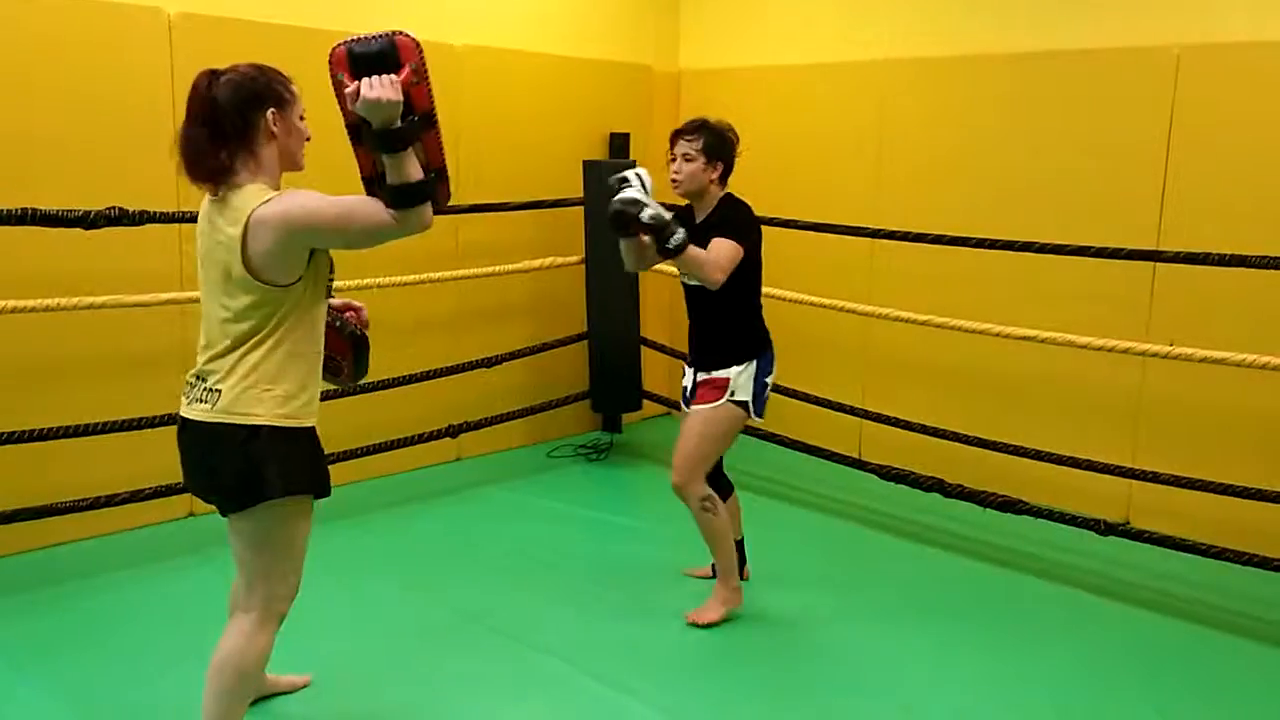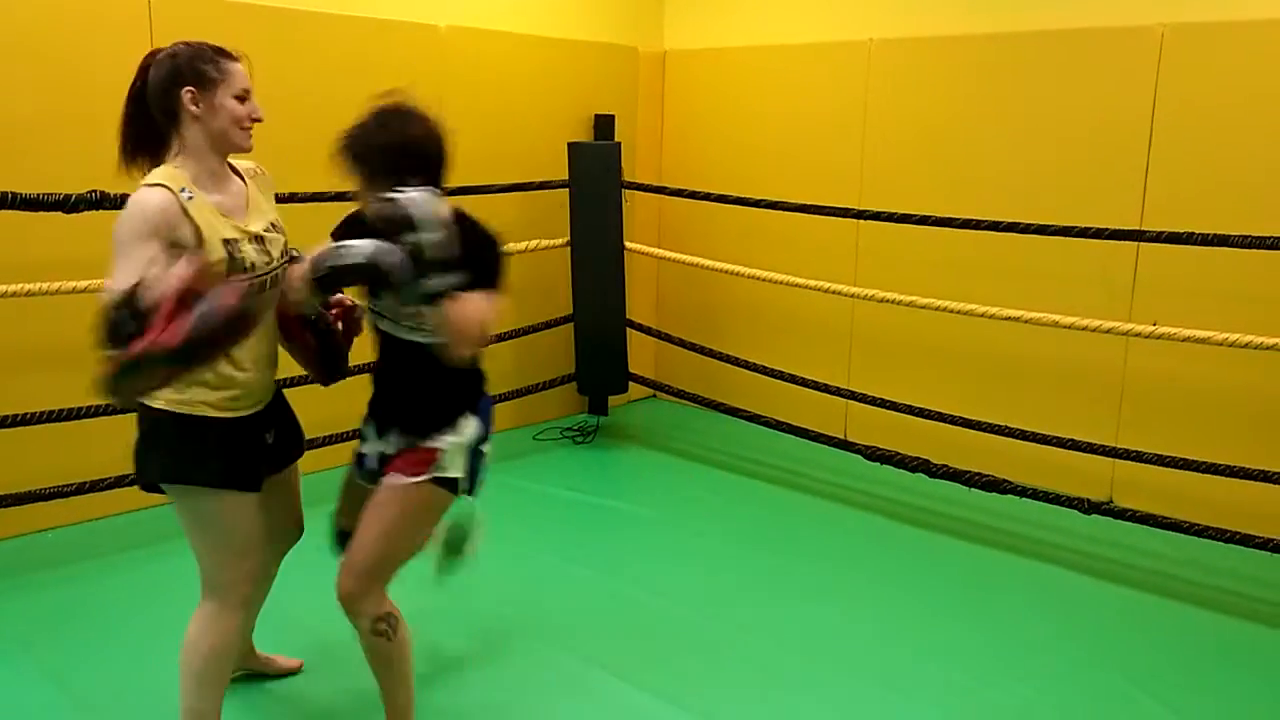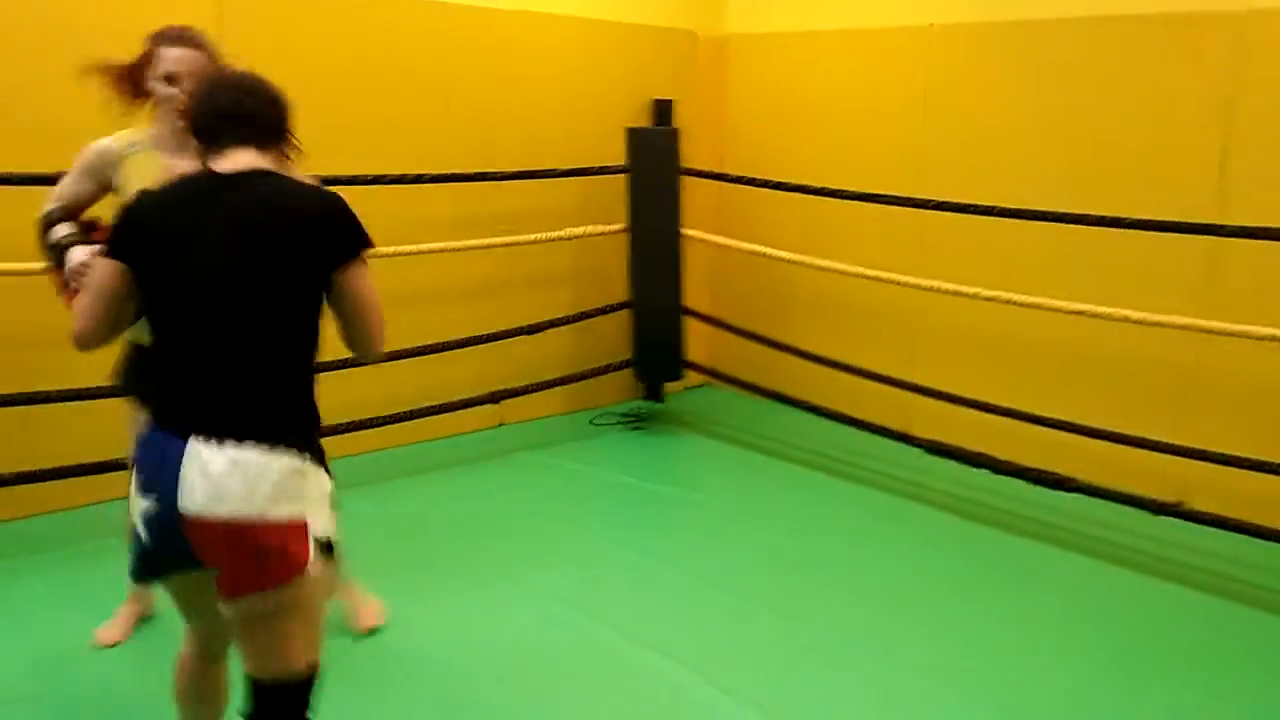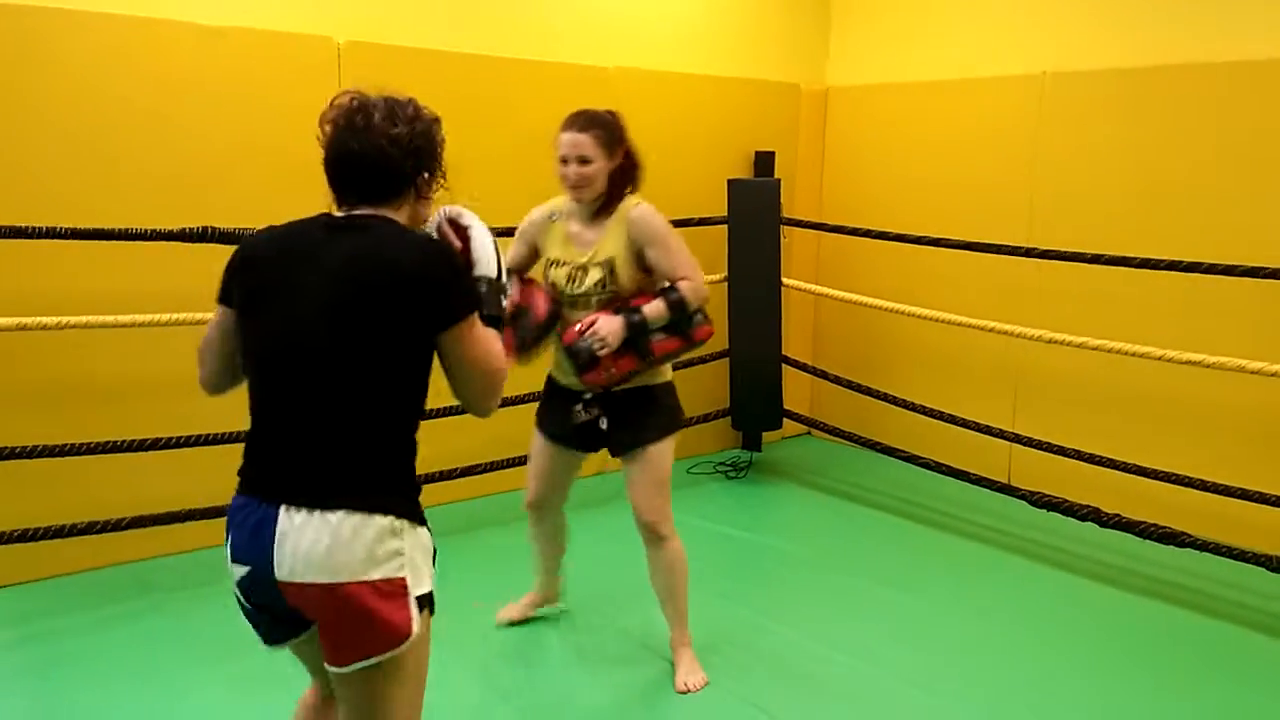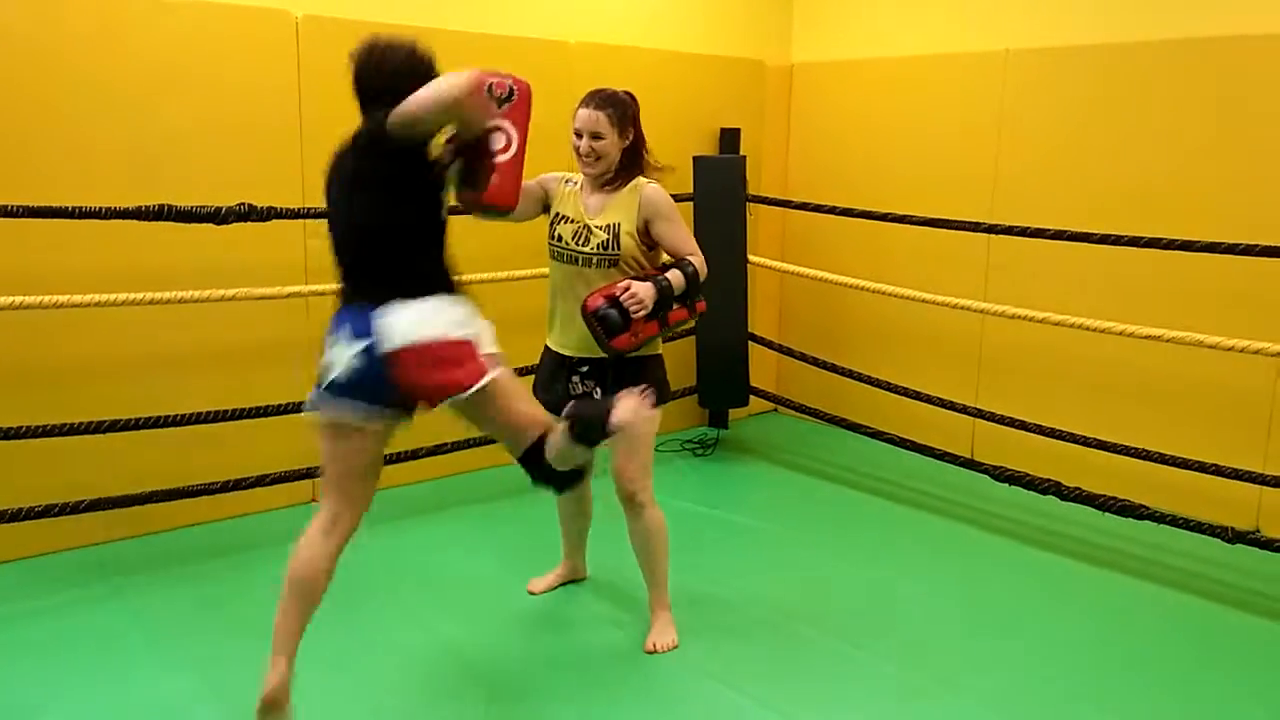
dt=1s
person 1, frame 1
left shoulder: (221, 206)
right shoulder: (287, 215)
right elbow: (412, 217)
left wrist: (321, 309)
right wrist: (388, 129)
left hip: (216, 418)
right hip: (257, 431)
left knee: (262, 571)
right knee: (265, 598)
person 1, frame 2
left shoulder: (241, 179)
right shoulder: (155, 205)
right wrist: (149, 299)
left hip: (257, 406)
right hip: (196, 421)
left knee: (281, 532)
right knee: (228, 586)
left ankle: (237, 652)
person 1, frame 3
right shoulder: (112, 155)
right elbow: (52, 219)
right wrist: (74, 253)
right hip: (159, 346)
left ankle: (344, 587)
right ankle: (141, 598)
person 1, frame 4
left shoulder: (640, 219)
right shoulder: (544, 220)
left elbow: (695, 287)
right elbow: (507, 275)
left wrist: (630, 322)
left hip: (639, 392)
right hip: (568, 388)
left knee: (653, 521)
right knee: (539, 499)
left ankle: (683, 646)
right ankle: (545, 588)
person 1, frame 5
left shoulder: (647, 196)
right shoulder: (555, 188)
left elbow: (695, 265)
left wrist: (655, 287)
left hip: (630, 362)
right hip: (565, 359)
left knee: (633, 490)
left ankle: (660, 610)
right ankle: (572, 563)
person 2, frame 1
left shoulder: (736, 217)
right shoulder: (686, 216)
left elbow: (711, 273)
right elbow: (635, 262)
left wrist: (663, 222)
right wrist: (629, 219)
left hip: (739, 366)
right hip: (704, 362)
left knee: (685, 478)
right knee: (706, 470)
left ankle: (729, 586)
right ankle: (734, 560)
person 2, frame 2
left shoulder: (473, 246)
right shoulder: (362, 226)
left elbow: (468, 344)
left wrist: (438, 263)
left hip: (445, 433)
right hip: (390, 416)
left knee: (357, 587)
right knee: (351, 536)
right ankle: (451, 519)
person 2, frame 3
left shoulder: (148, 211)
right shoulder: (319, 212)
left elbow: (86, 331)
right elbow: (369, 343)
left hip: (167, 468)
right hip: (268, 477)
left knee: (208, 629)
person 2, frame 4
left shoulder: (260, 252)
right shoulder: (426, 263)
left elbow: (213, 375)
right elbow: (483, 394)
right wrist: (484, 285)
left hip: (257, 533)
right hip: (363, 538)
person 2, frame 5
left shoulder: (350, 161)
right shoulder: (399, 136)
right elbow: (460, 88)
left hip: (356, 342)
right hip: (426, 326)
left knee: (337, 515)
